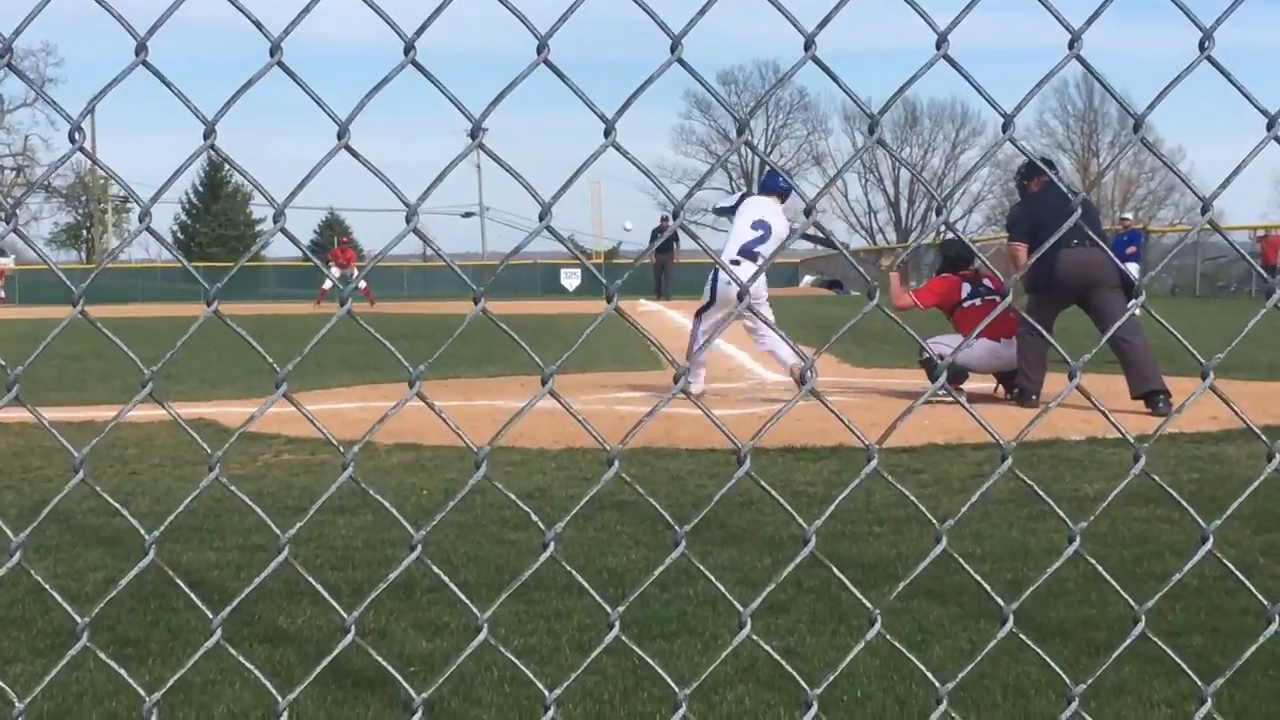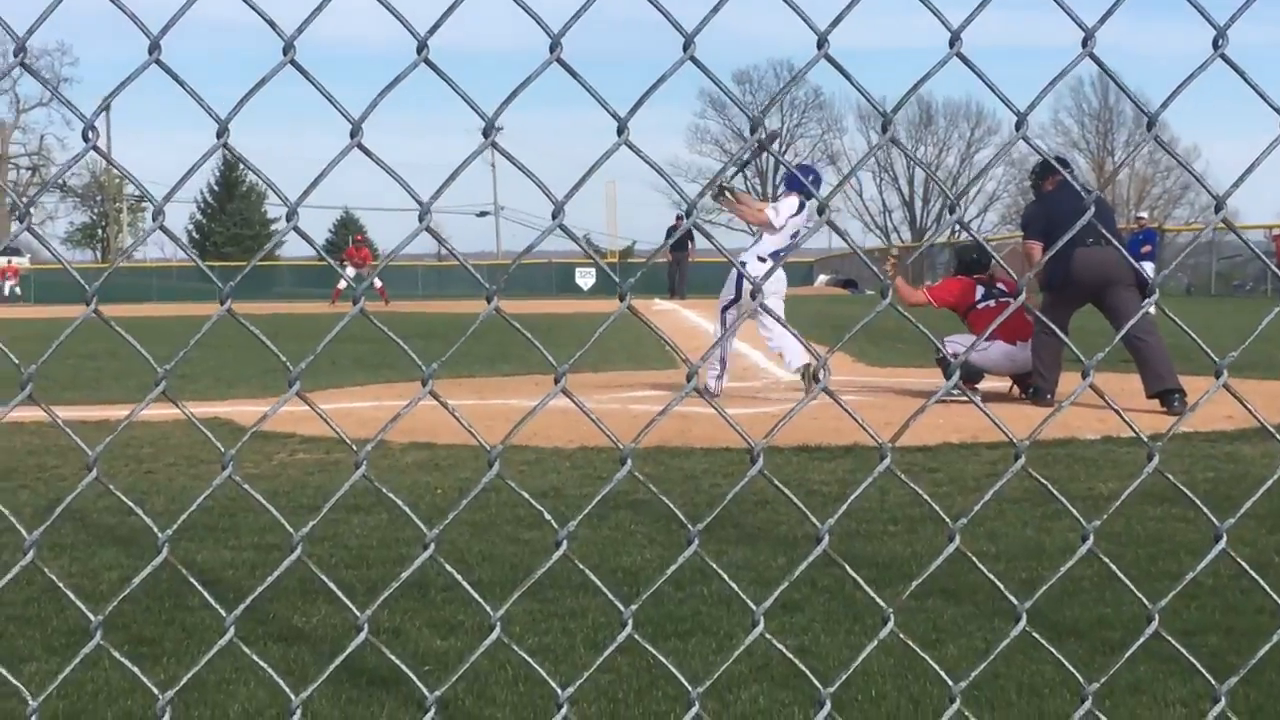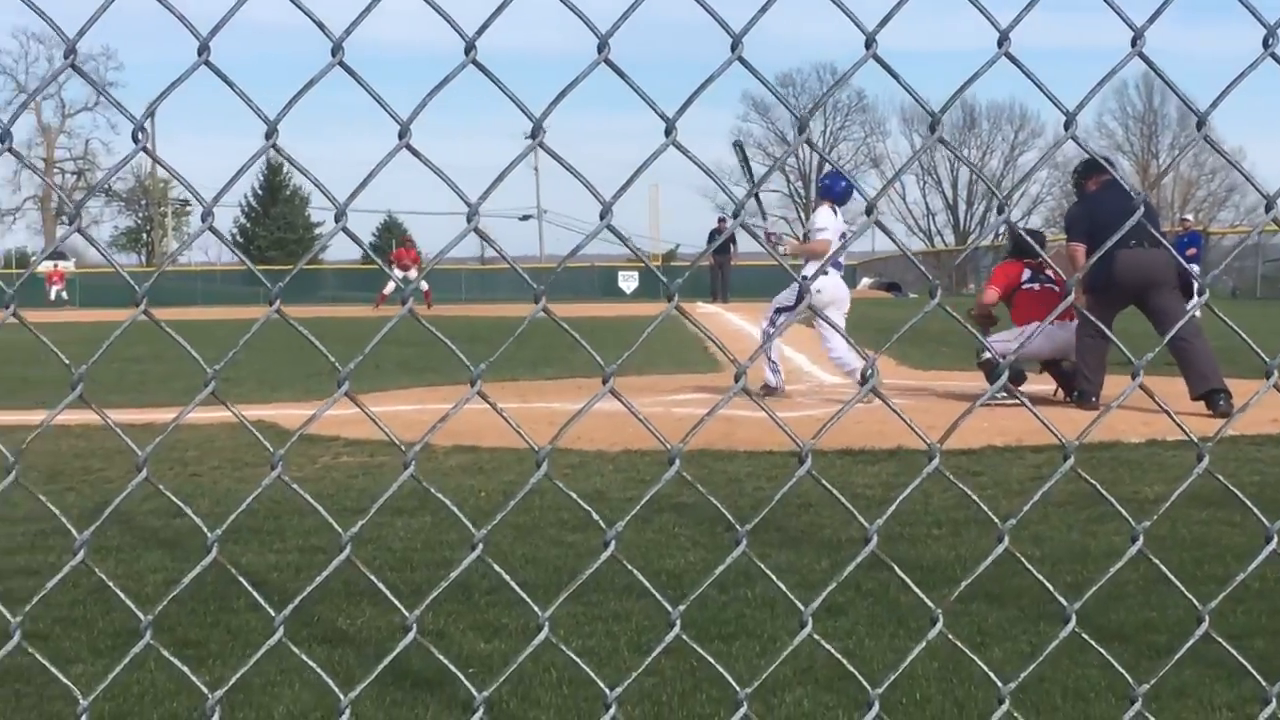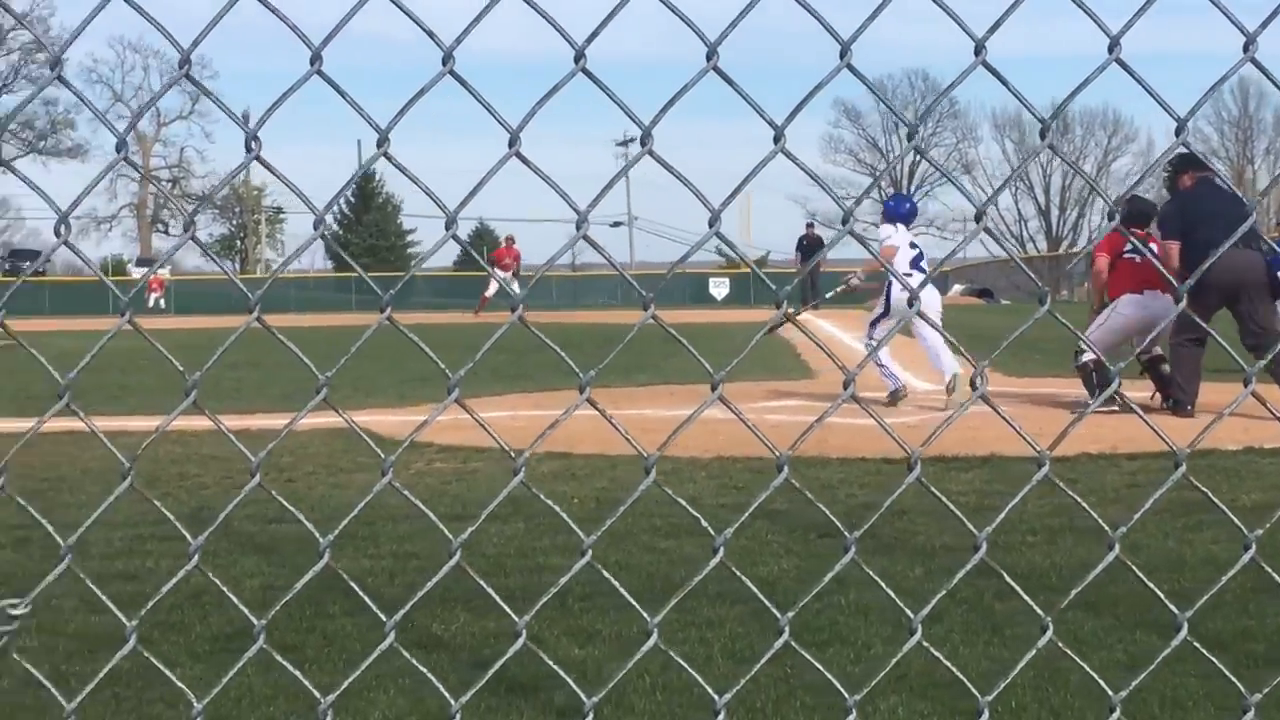
dt=0.2s
person 1, frame 1
left shoulder: (1024, 207)
right shoulder: (1082, 200)
left elbow: (1018, 251)
left wrist: (1030, 280)
left hip: (1060, 265)
right hip: (1101, 262)
left knee: (1033, 327)
right knee: (1124, 328)
left ankle: (1027, 392)
right ankle: (1156, 395)
person 1, frame 2
left shoulder: (1039, 206)
right shoulder: (1097, 200)
left elbow: (1033, 250)
left wrist: (1044, 280)
left hip: (1074, 264)
right hip: (1115, 262)
left knee: (1048, 326)
right knee: (1139, 328)
left ankle: (1042, 391)
right ankle: (1171, 394)
person 1, frame 3
left shoulder: (1082, 206)
right shoulder: (1139, 201)
left elbow: (1076, 253)
left wrist: (1084, 286)
left hip: (1118, 265)
right hip: (1161, 262)
left knee: (1092, 328)
right knee: (1184, 331)
left ankle: (1087, 395)
right ankle: (1216, 395)
person 1, frame 4
left shoulder: (1177, 204)
right shoulder: (1235, 199)
left elbow: (1171, 252)
right elbow: (1255, 239)
left wrist: (1177, 278)
left hip: (1209, 270)
right hip: (1253, 263)
left knee: (1185, 335)
left ankle: (1181, 401)
person 2, frame 1
left shoulder: (747, 201)
right shoulder: (784, 224)
left elbow: (720, 209)
left hip: (728, 274)
right hip: (756, 280)
left knee: (702, 325)
right knee: (765, 332)
left ankle: (694, 385)
right ankle: (796, 368)
person 2, frame 2
left shoulder: (794, 203)
right shoulder: (798, 208)
left elbow: (757, 218)
right elbow: (760, 208)
left wrist: (727, 203)
right wrist: (732, 193)
left hip: (752, 270)
right hip: (775, 276)
left knee: (726, 325)
right knee: (775, 331)
left ankle: (713, 385)
right ankle: (807, 367)
person 2, frame 3
left shoulder: (824, 213)
right shoulder: (836, 217)
left elbow: (821, 247)
left wrist: (789, 248)
right wrist: (784, 242)
left hip: (815, 285)
right hip: (839, 288)
left knee: (771, 325)
right knee: (836, 344)
left ankle: (774, 382)
right ankle: (863, 375)
person 2, frame 4
left shoulder: (887, 229)
right shoulder: (911, 237)
left elbow: (889, 251)
left wrist: (860, 274)
left hip: (900, 290)
right hip: (928, 294)
left knee: (875, 339)
right knee: (935, 344)
left ankle: (896, 387)
right ankle: (953, 376)
person 3, frame 1
left shoulder: (944, 283)
right shoulder: (990, 279)
left elbow: (899, 302)
left wrist: (892, 272)
left hip: (985, 352)
right hip: (1015, 354)
left knee: (930, 348)
left ankle: (950, 388)
right ankle: (1015, 385)
person 3, frame 2
left shoulder: (958, 284)
right shoulder: (1005, 283)
left elbow: (912, 298)
left wrist: (893, 275)
left hip: (1001, 354)
right hip: (1030, 354)
left knee: (945, 347)
left ankle: (964, 387)
right ankle: (1029, 384)
person 3, frame 3
left shoulder: (1006, 268)
right shoulder: (1051, 272)
left elbow: (987, 299)
left wrist: (978, 313)
left hip: (1039, 333)
right hip: (1070, 334)
left knee: (987, 349)
right knee: (1048, 351)
left ankle: (1008, 390)
right ankle: (1075, 390)
person 3, frame 4
left shoulder: (1113, 238)
right shoulder: (1156, 244)
left elbow: (1100, 269)
left wrist: (1098, 304)
left hip: (1131, 303)
right hip: (1165, 304)
left knee: (1086, 349)
right knee: (1148, 348)
left ankle: (1102, 397)
right ankle: (1171, 395)
